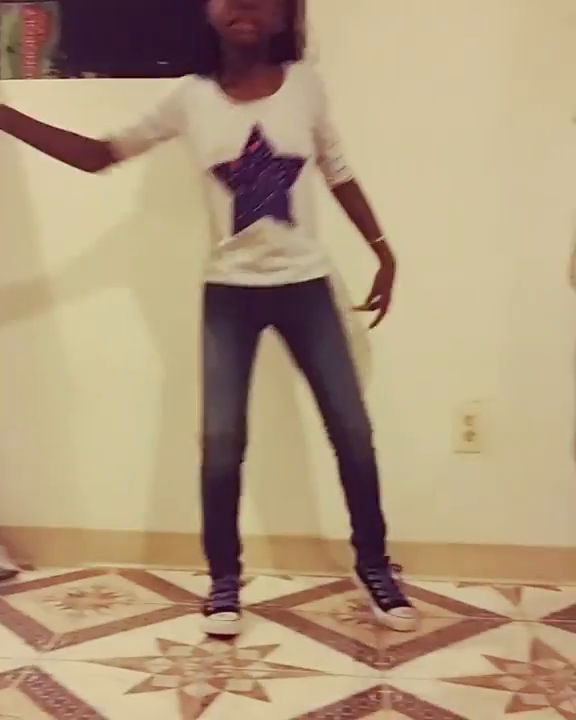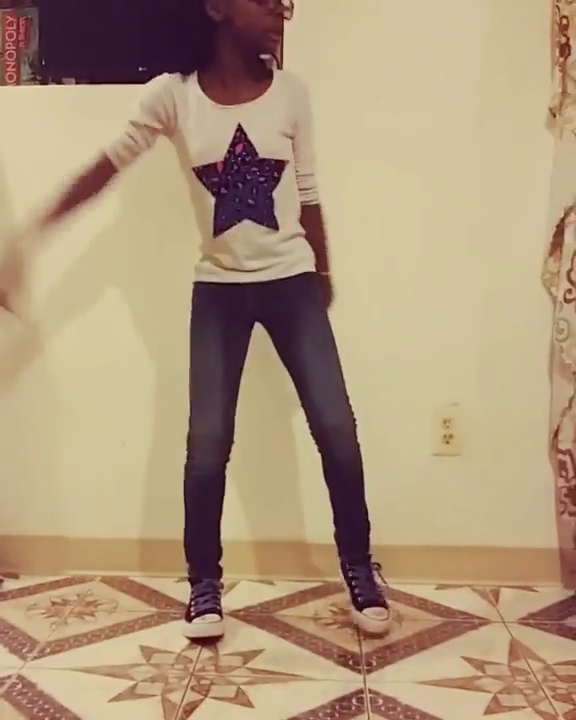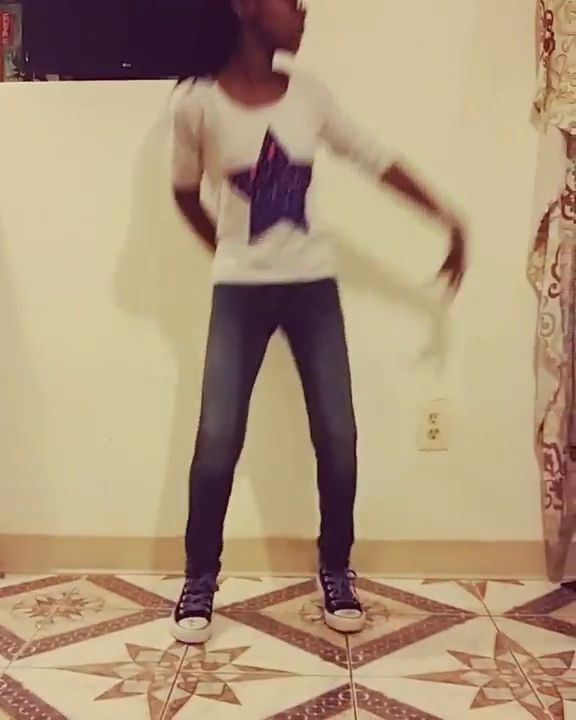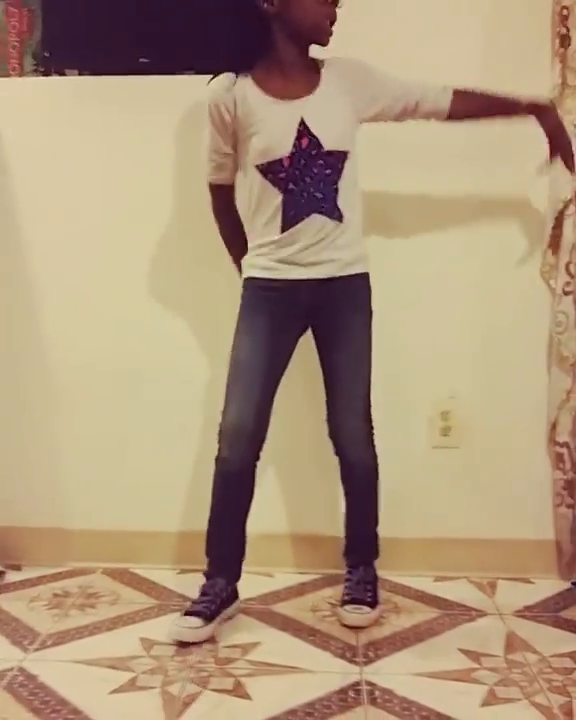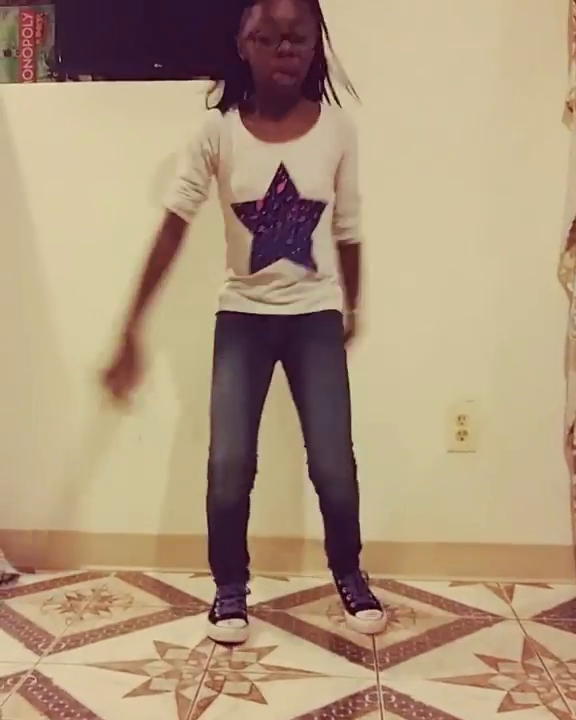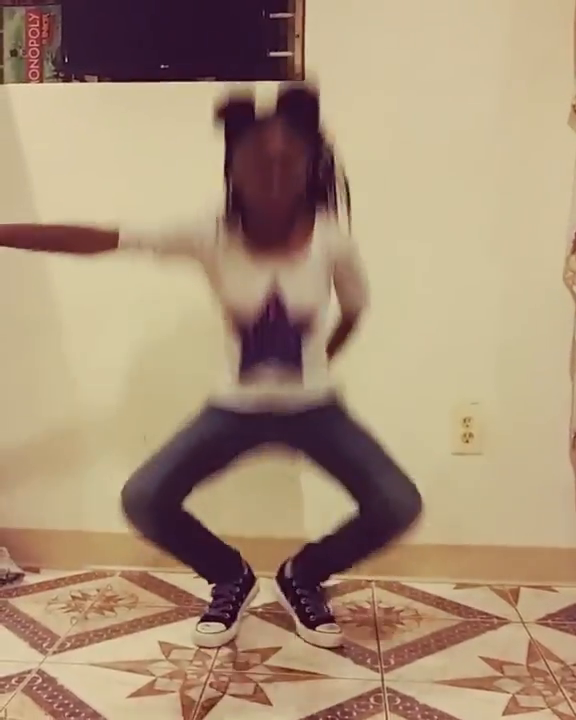
dt=0.3s
person 1, frame 1
left shoulder: (305, 85)
right shoulder: (189, 97)
left elbow: (339, 174)
right elbow: (99, 154)
left wrist: (382, 252)
left hip: (305, 285)
right hip: (231, 291)
left knee: (352, 430)
right knee: (222, 441)
left ankle: (374, 563)
right ankle: (224, 578)
person 1, frame 2
left shoulder: (291, 95)
right shoulder: (173, 94)
left elbow: (306, 195)
right elbow: (104, 168)
left wrist: (322, 276)
left hip: (286, 285)
right hip: (213, 287)
left knee: (337, 428)
right knee: (208, 441)
left ankle: (358, 565)
right ankle: (205, 581)
person 1, frame 3
left shoulder: (310, 97)
right shoulder: (198, 104)
left elbow: (381, 162)
right elbow: (186, 193)
left wrist: (451, 220)
left hip: (314, 289)
right hip: (239, 291)
left knee: (336, 437)
right knee: (216, 438)
left ankle: (335, 568)
right ankle: (200, 579)
person 1, frame 4
left shoulder: (351, 80)
right shoulder: (230, 96)
left elbow: (446, 102)
right elbow: (222, 193)
left hip: (345, 283)
right hip: (270, 287)
left knee: (353, 435)
right knee: (239, 434)
left ankle: (361, 567)
right ankle: (221, 581)
person 1, frame 5
left shoulder: (337, 128)
right shoulder: (217, 133)
left elbow: (347, 233)
right elbow: (173, 229)
left wrist: (352, 312)
right wrist: (130, 335)
left hip: (315, 319)
right hip: (244, 319)
left knee: (334, 467)
right knee: (229, 466)
left ankle: (349, 573)
right ankle: (230, 586)
person 1, frame 6
left shoulder: (332, 243)
right shoulder: (209, 236)
left elbow: (353, 307)
right elbow: (103, 239)
left hip: (311, 409)
right hip: (235, 411)
left knee: (399, 507)
right knee: (143, 501)
left ankle: (306, 573)
right ankle: (229, 575)
